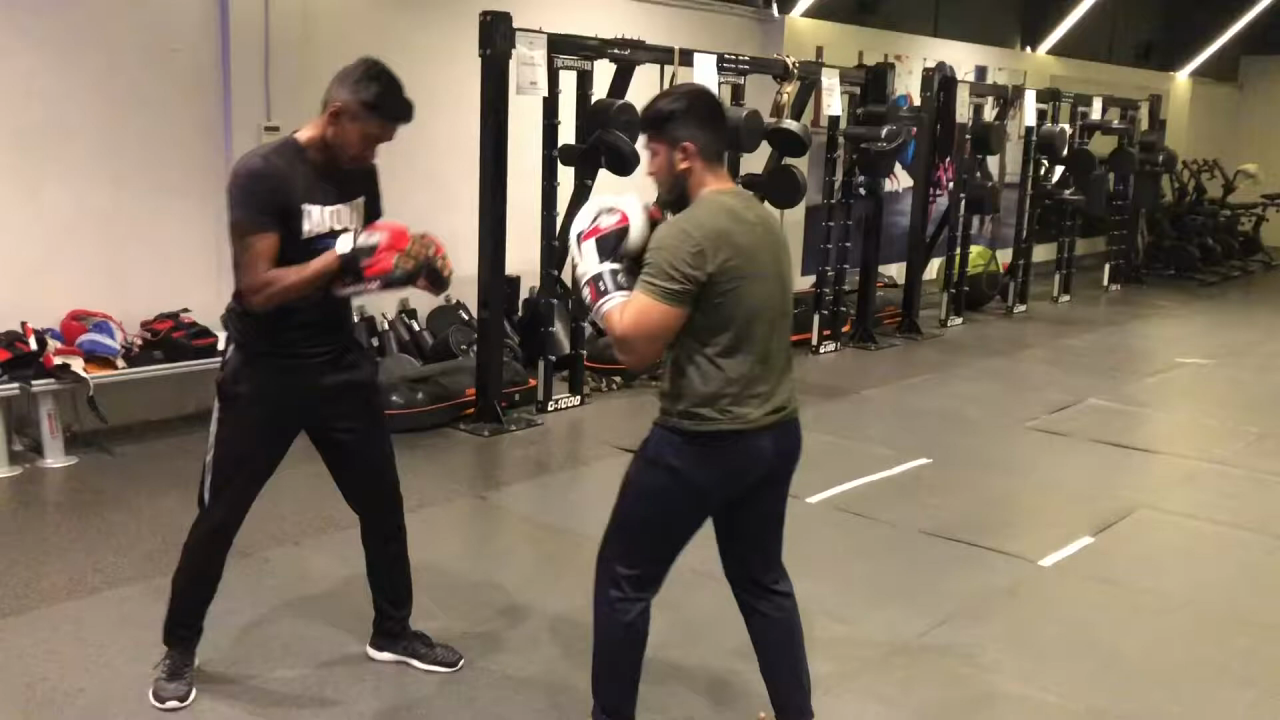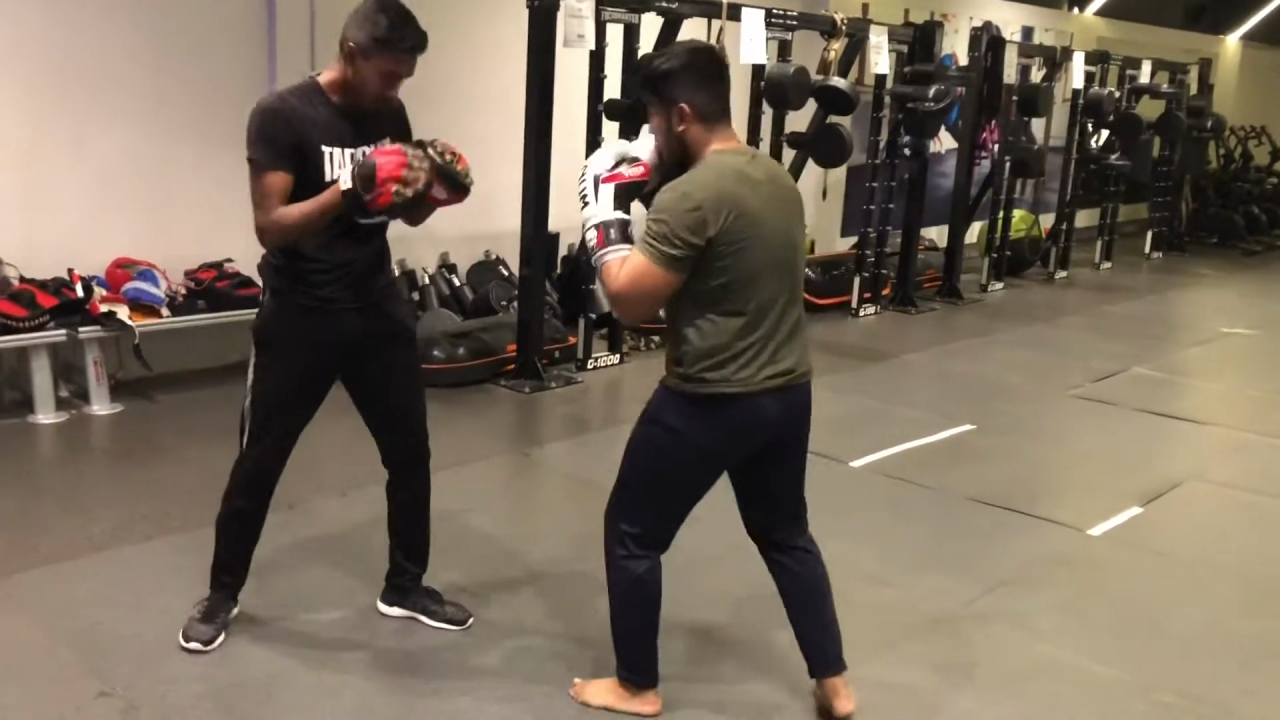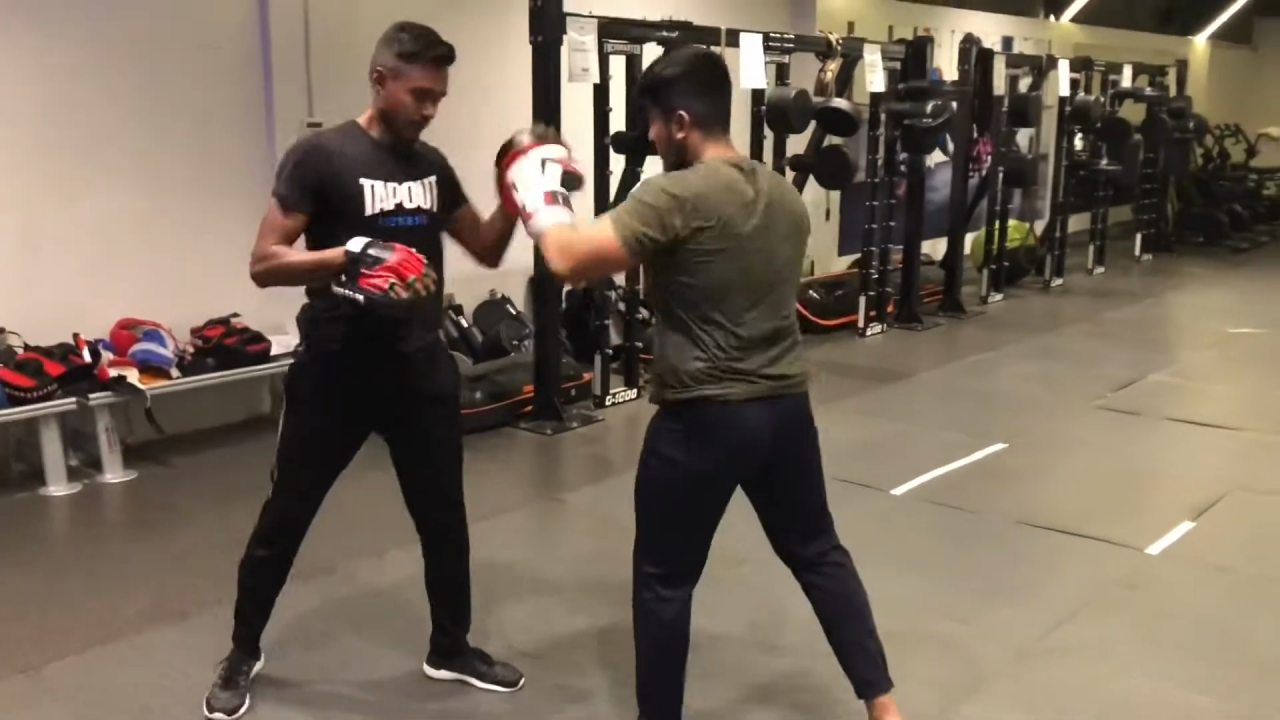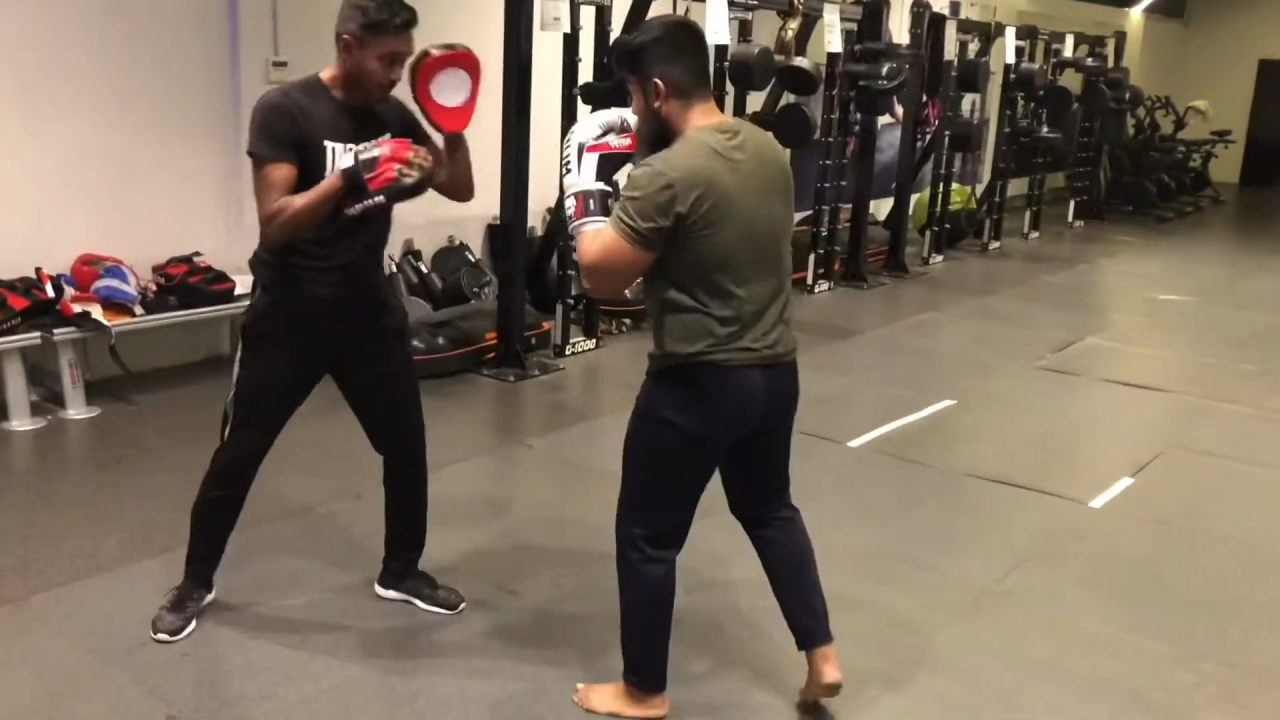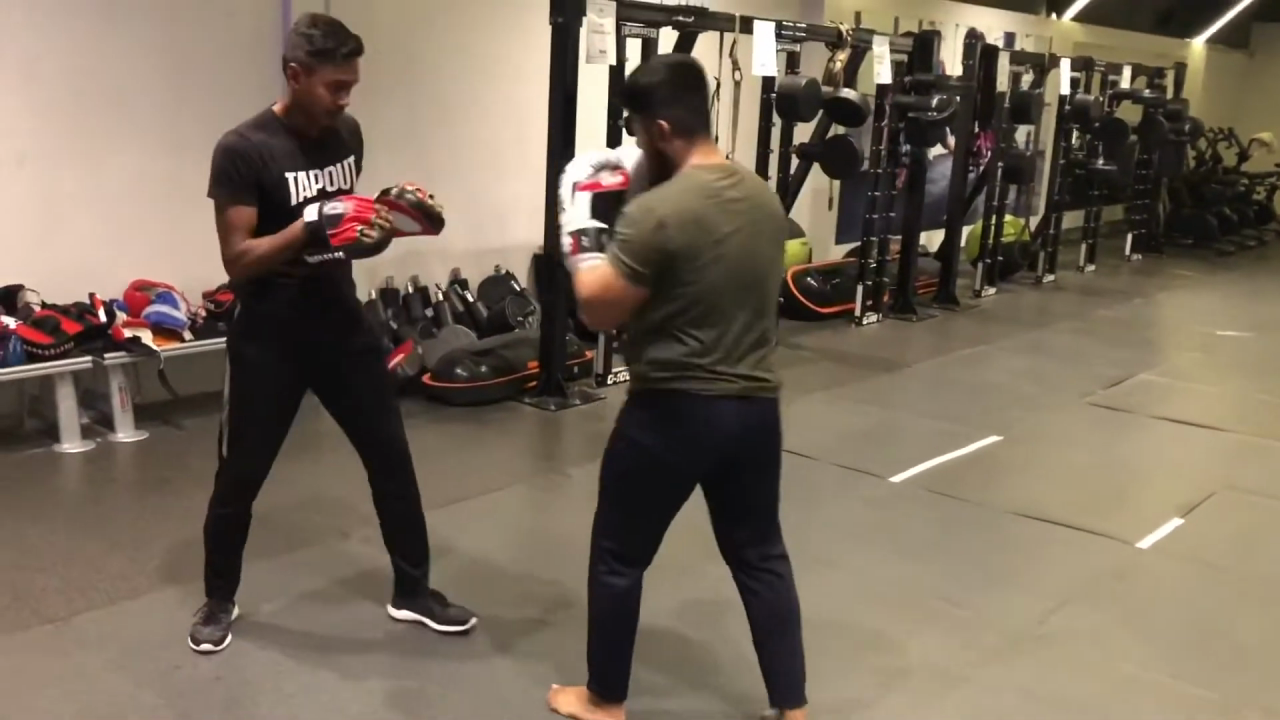
dt=1s
person 1, frame 1
left shoulder: (687, 232)
right shoulder: (763, 220)
left elbow: (635, 344)
left wrist: (596, 269)
right wrist: (640, 250)
left hip: (700, 443)
right hip: (775, 433)
left knee: (623, 580)
right knee: (762, 578)
person 1, frame 2
left shoulder: (690, 197)
right shoulder: (777, 178)
left elbow: (630, 301)
left wrist: (602, 211)
right wrist: (655, 171)
left hip: (707, 404)
right hip: (787, 394)
left knee: (633, 535)
right knee: (787, 537)
person 1, frame 3
left shoulder: (678, 196)
right shoulder: (782, 193)
left elbow: (568, 256)
left wrist: (532, 185)
left hip: (702, 421)
right hip: (783, 406)
left knee: (662, 580)
right knee: (817, 553)
person 1, frame 4
left shoulder: (667, 175)
right shoulder: (766, 149)
left elbow: (601, 276)
left wrist: (582, 180)
right wrist: (644, 140)
left hip: (697, 385)
right hip: (775, 372)
left knee: (645, 536)
right knee: (770, 510)
right ankle: (822, 657)
person 1, frame 5
left shoulder: (659, 212)
right shoulder: (762, 196)
left elbow: (597, 307)
left wrist: (582, 219)
left hip: (674, 414)
right hip: (755, 408)
left knee: (616, 555)
right knee: (760, 556)
person 2, frame 1
left shoulder: (358, 172)
right shoulder: (260, 174)
right elbow: (252, 287)
left wrist: (414, 259)
right wrist: (350, 253)
left hip: (338, 364)
right hip: (263, 369)
left knee: (382, 501)
right knee: (219, 517)
left ankle: (393, 631)
right ankle: (179, 651)
person 2, frame 2
left shoulder: (389, 115)
right shoulder: (281, 116)
left elbow: (411, 205)
right elbow: (269, 228)
left wrist: (436, 182)
right wrist: (354, 187)
left hip: (377, 309)
right hip: (300, 316)
left knee: (409, 454)
right knee: (259, 463)
left ankle: (405, 586)
right ankle: (222, 595)
person 2, frame 3
left shoulder: (431, 164)
right shoulder: (319, 156)
left elbow: (488, 252)
right elbow: (266, 264)
right wrist: (353, 255)
left hip: (420, 365)
right hip: (335, 368)
left knee: (443, 515)
right knee: (284, 517)
left ankle: (451, 649)
right ankle: (242, 655)
person 2, frame 4
left shoulder: (390, 113)
right shoulder: (284, 111)
left elbow: (459, 189)
right elbow: (275, 223)
left wrist: (452, 124)
right wrist: (353, 177)
left hip: (369, 306)
right hip: (291, 311)
left knee: (406, 444)
right knee: (240, 453)
left ankle: (401, 571)
right ankle: (195, 583)
person 2, frame 5
left shoulder: (344, 136)
right shoulder: (244, 149)
right elbow: (238, 262)
right wrist: (310, 226)
left hip: (343, 327)
right hip: (269, 337)
left knee: (391, 458)
right knee: (239, 475)
left ankle: (412, 589)
right ankle: (219, 599)
